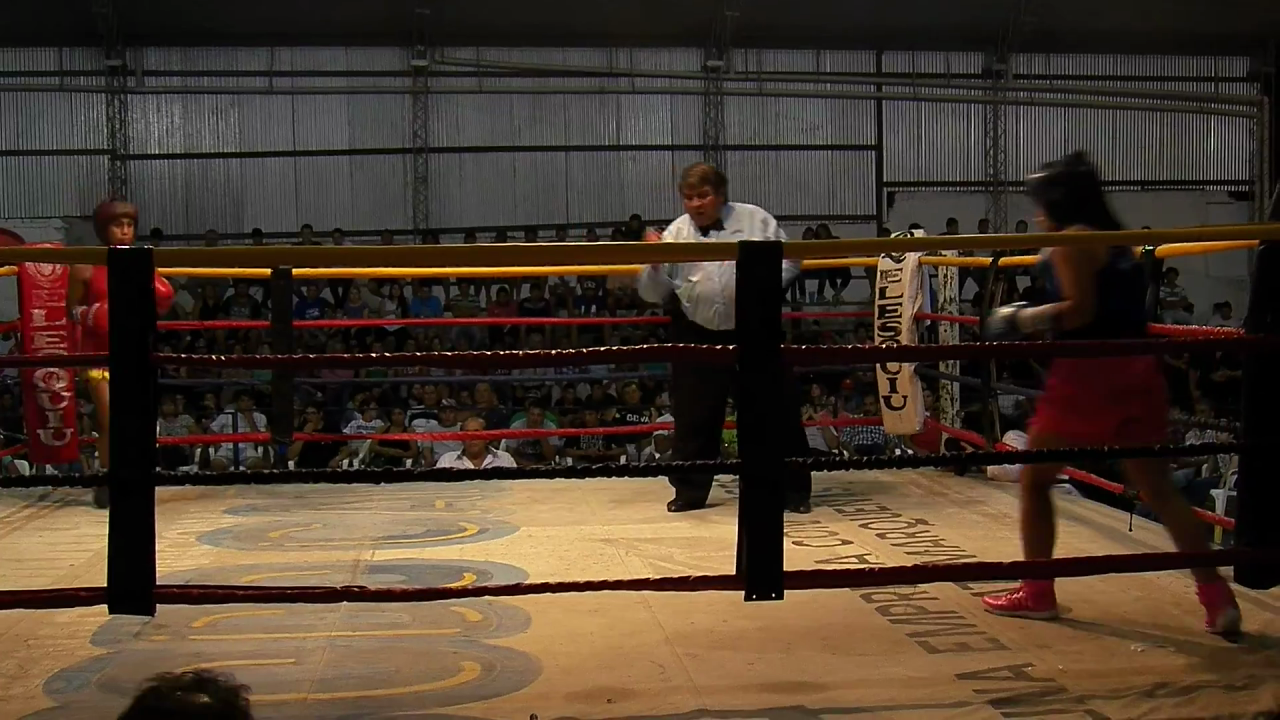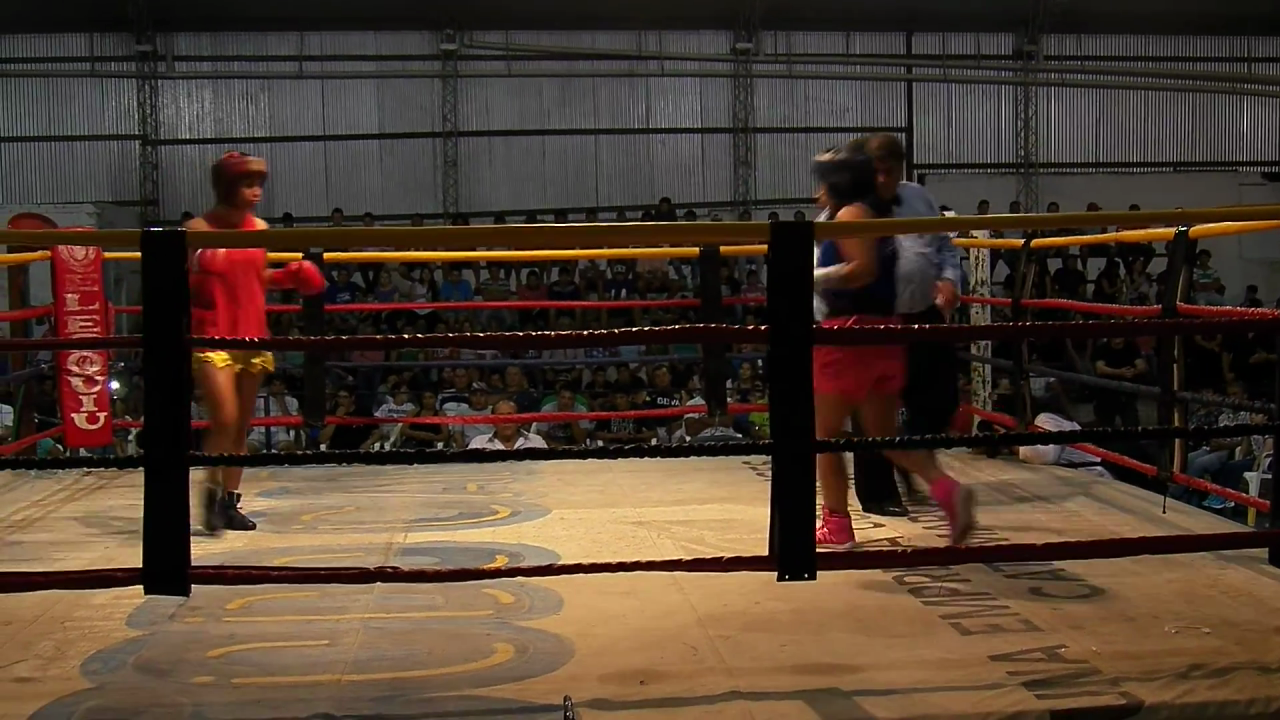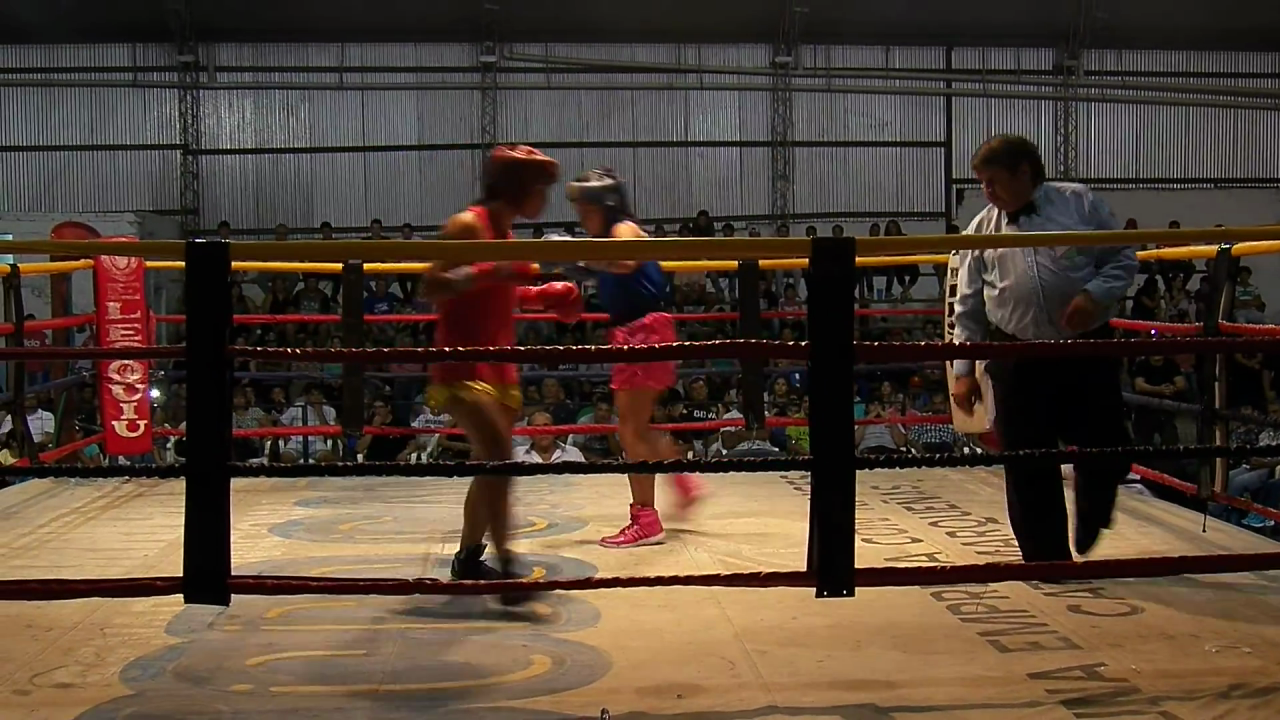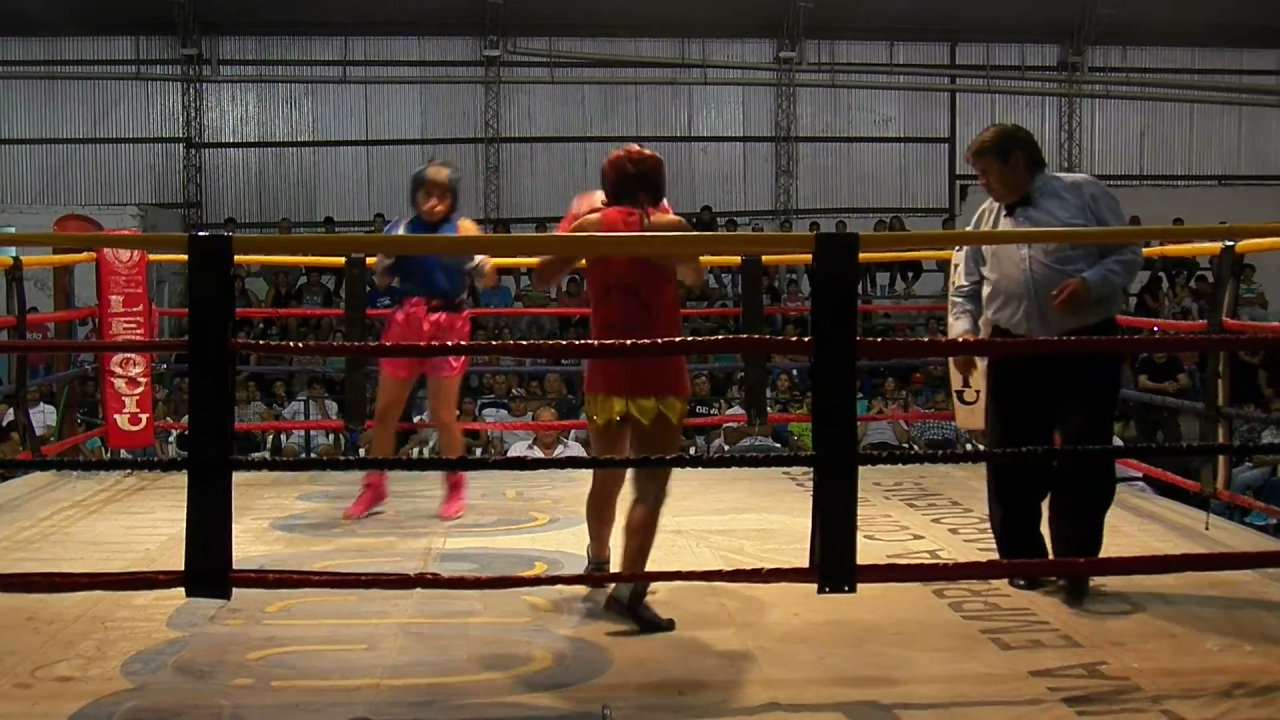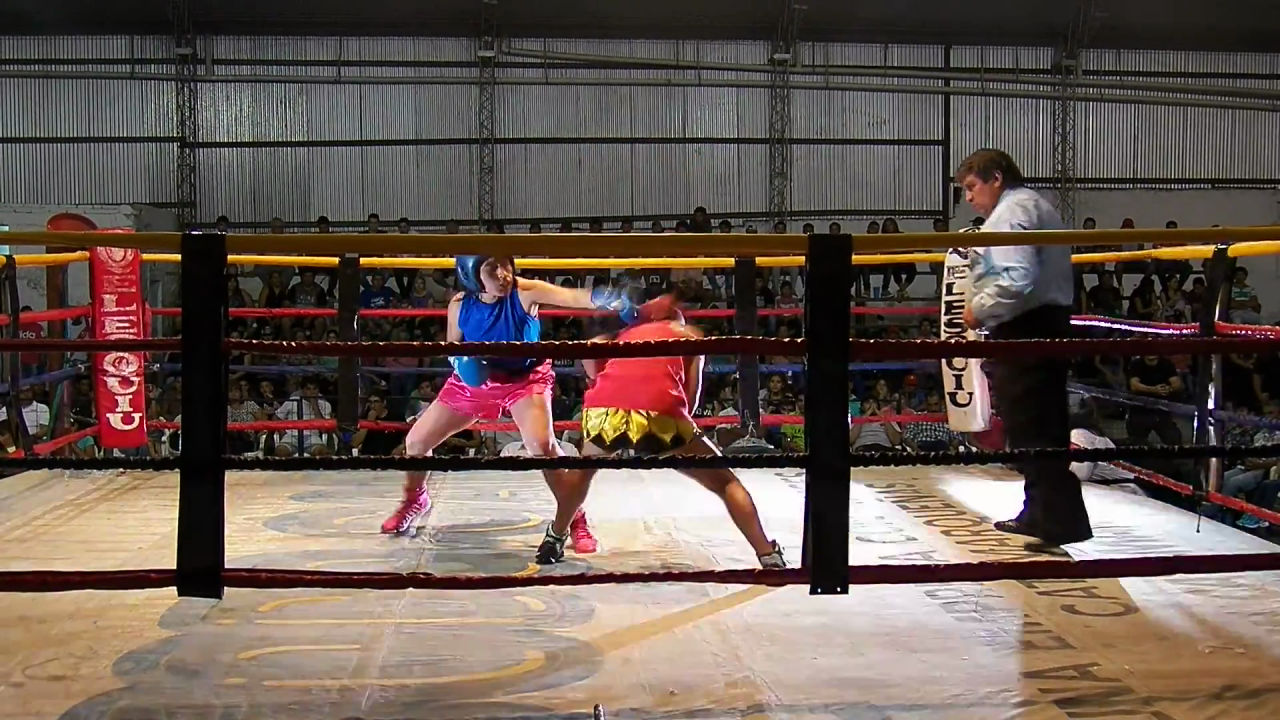
dt=1s
person 1, frame 1
left shoulder: (754, 218)
right shoulder: (676, 233)
left elbow: (790, 258)
right elbow: (654, 292)
left wrist: (766, 284)
right wrist: (654, 262)
right hip: (699, 336)
right knee: (694, 416)
left ankle: (795, 490)
right ankle: (690, 490)
person 1, frame 2
left shoulder: (919, 198)
left elbow: (945, 247)
left wrist: (949, 279)
left hip: (924, 315)
left knee: (941, 397)
right ankle: (877, 491)
person 1, frame 3
left shoulder: (1080, 203)
right shoulder: (981, 230)
left elbow: (1123, 258)
right elbow: (967, 307)
left wrist: (1095, 294)
right wrist: (963, 369)
right hip: (1016, 358)
left knee: (1106, 445)
right knee: (1027, 459)
left ankle: (1089, 518)
right ankle: (1046, 554)
person 1, frame 4
left shoulder: (1085, 194)
right shoulder: (985, 220)
left elbow: (1129, 252)
right elbow: (965, 289)
left wrist: (1090, 283)
right wrist: (964, 330)
left hip: (1084, 350)
right hip: (1014, 355)
left knee: (1085, 460)
right knee: (1013, 463)
left ankle: (1074, 563)
right ankle: (1023, 559)
person 1, frame 5
left shoulder: (1011, 212)
right shoulder: (1030, 208)
left elbow: (1017, 281)
left wrist: (979, 308)
right wrist: (988, 312)
left hip: (1024, 331)
right hip: (1044, 328)
left knee: (1030, 428)
right knee: (1037, 426)
left ankle: (1064, 520)
right ankle: (1039, 513)
person 2, frame 1
left shoulder: (1068, 242)
right shoulder: (1121, 243)
left elbow: (1081, 309)
right elbow: (1122, 307)
left wrist: (1021, 319)
right wrist: (1048, 321)
left hip: (1087, 373)
right hip: (1136, 368)
left knee: (1033, 480)
right knee: (1160, 490)
left ankle: (1038, 591)
right ankle: (1216, 594)
person 2, frame 2
left shoulder: (849, 216)
right shoulder: (876, 219)
left elbow: (864, 271)
left wrist: (816, 279)
left knee: (825, 435)
right knee: (886, 436)
left ankle: (836, 527)
right ankle: (947, 490)
person 2, frame 3
left shoulder: (624, 230)
right shoulder: (613, 237)
left elbow: (626, 262)
left hip: (643, 333)
right hip: (639, 334)
left knee: (629, 430)
right knee: (636, 426)
left ankle: (646, 521)
right ankle: (683, 481)
person 2, frame 4
left shoulder: (462, 228)
right shoulder: (404, 228)
left elbow: (489, 278)
right elbow: (383, 279)
left wrist: (471, 259)
right wrist: (387, 255)
left hip: (446, 324)
right hip: (405, 322)
left knee: (442, 415)
right knee: (385, 409)
left ankle: (454, 486)
right ankle: (373, 488)
person 2, frame 5
left shoulder: (527, 291)
right shoulder: (461, 305)
left elbow: (577, 297)
left wrist: (612, 302)
right wrist: (464, 365)
left hip: (525, 380)
right hip: (475, 383)
left knee: (542, 447)
right knee: (415, 441)
left ankle: (577, 523)
right ankle: (414, 503)
person 3, frame 1
right shoulder: (85, 267)
left elbow: (160, 308)
right elbow: (72, 310)
left wrist: (161, 297)
right wrist: (90, 315)
right hip: (99, 354)
right knee: (108, 420)
right ankle: (106, 475)
person 3, frame 2
left shoulder: (259, 228)
right shoulder: (198, 229)
left wrist: (289, 275)
right wrist: (196, 264)
left hip: (252, 337)
right hip: (212, 338)
left knee: (242, 425)
right knee: (225, 419)
left ankle: (230, 501)
right ankle: (212, 493)
person 3, frame 3
left shoulder: (504, 233)
right shoulder: (468, 226)
right elbow: (436, 289)
left wrist: (542, 295)
right wrist: (491, 270)
left hip: (497, 366)
right hip: (464, 368)
left knee: (493, 464)
right knee: (499, 460)
left ankle: (469, 556)
right ankle: (504, 569)
person 3, frame 4
left shoulder: (591, 225)
right shoulder: (671, 227)
left elbow: (543, 275)
right elbow: (694, 276)
left wrist: (570, 229)
left hip: (606, 373)
right hip: (657, 375)
left knee: (607, 476)
right knee: (651, 488)
left ankle: (597, 562)
right ankle: (628, 589)
person 3, frame 5
left shoulder: (627, 334)
right shoulder: (689, 335)
left elbow: (590, 356)
right elbow: (691, 393)
left hip: (605, 405)
right hip: (660, 409)
left knee: (586, 465)
right knee: (726, 482)
left ankle: (554, 539)
right ankle: (769, 557)
